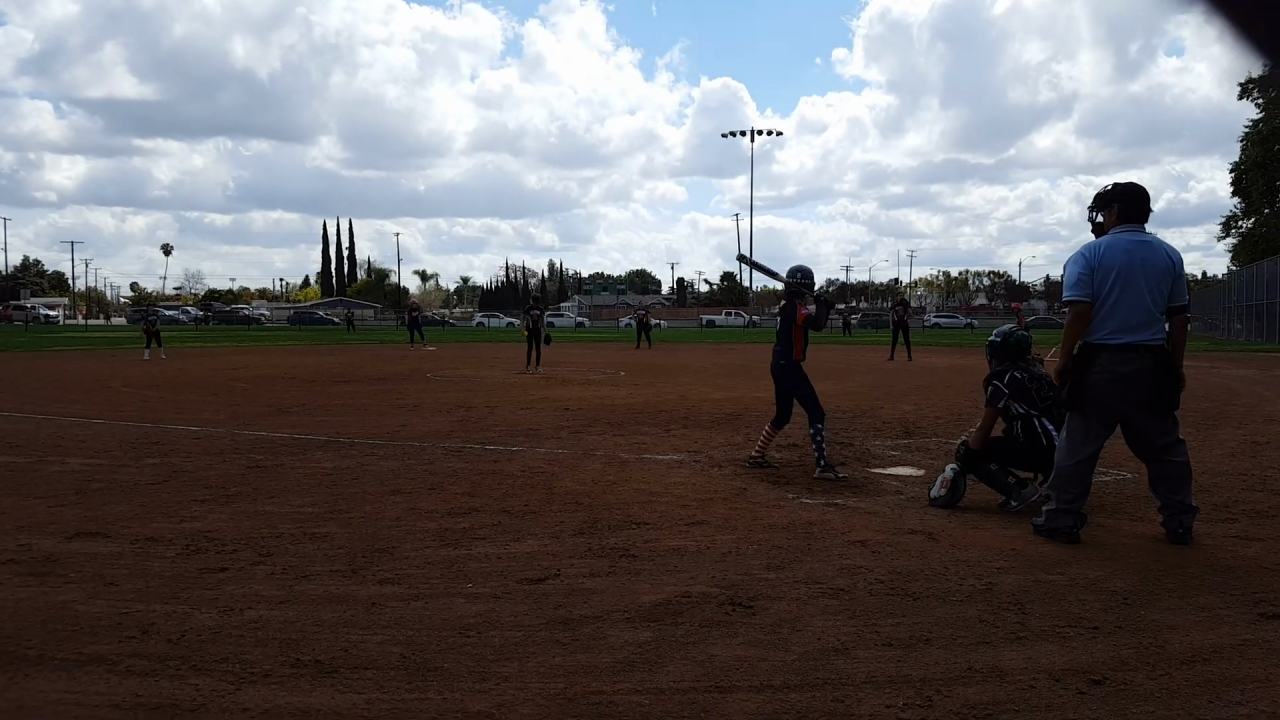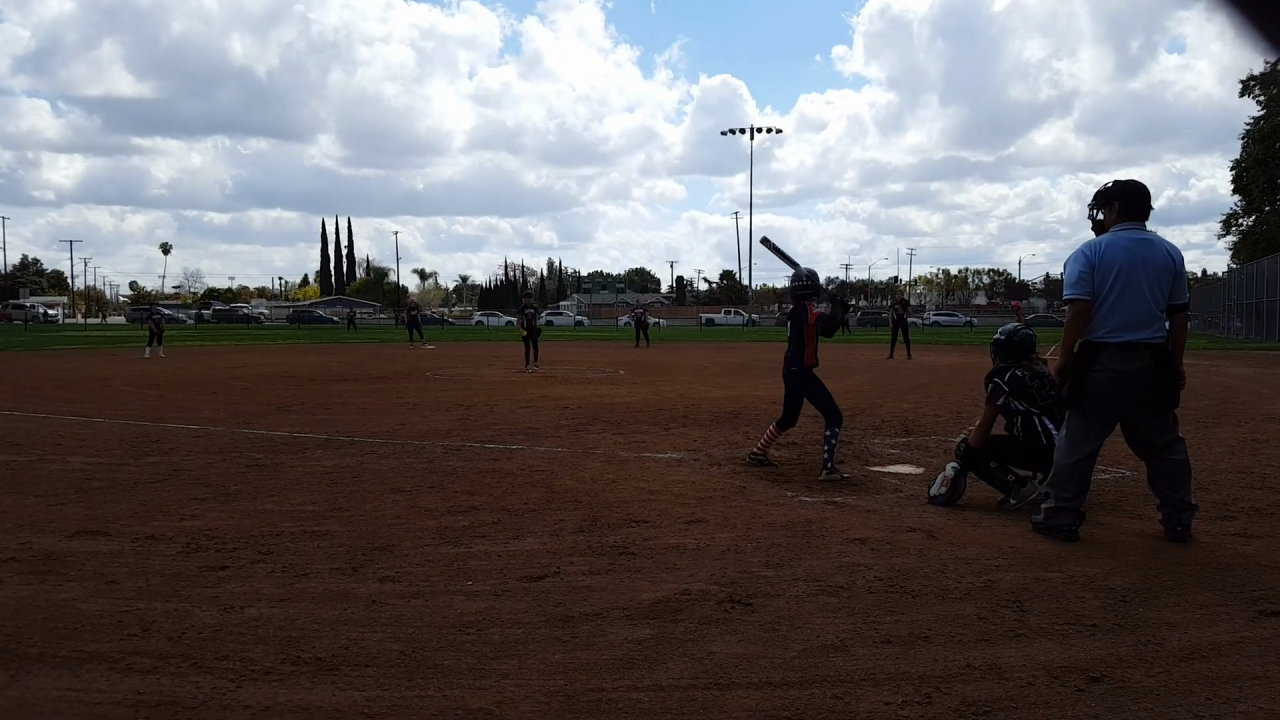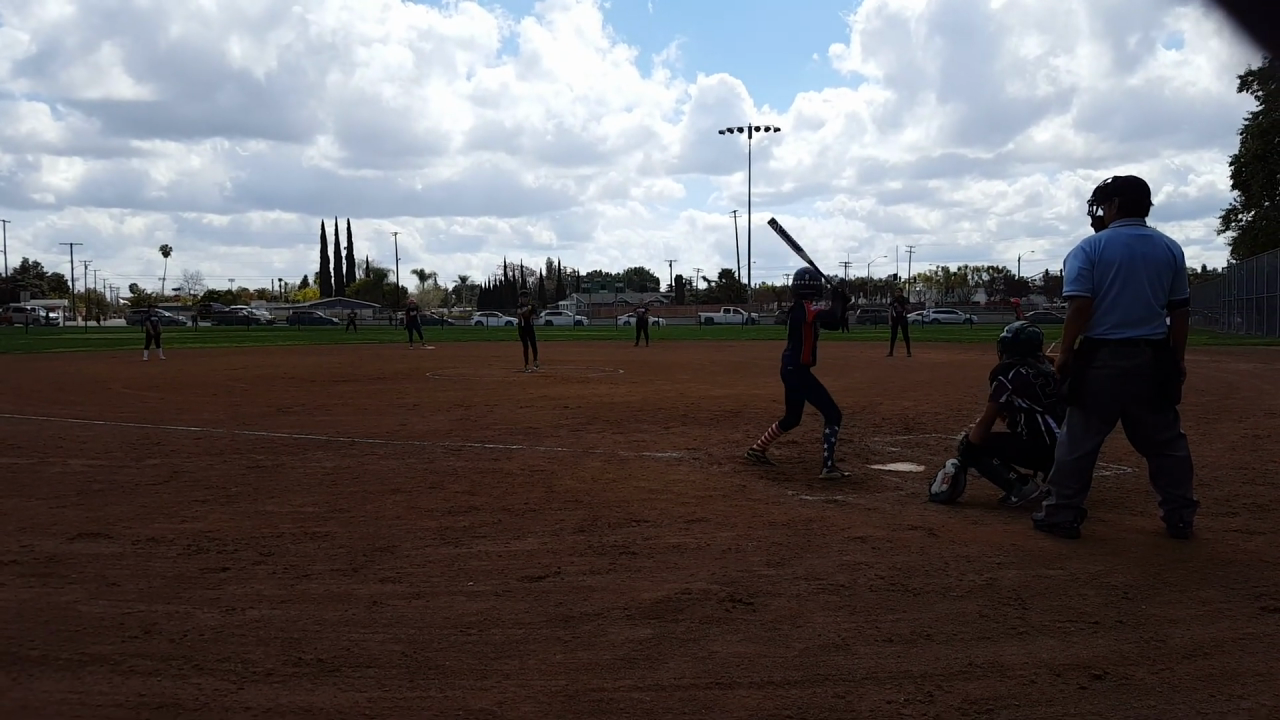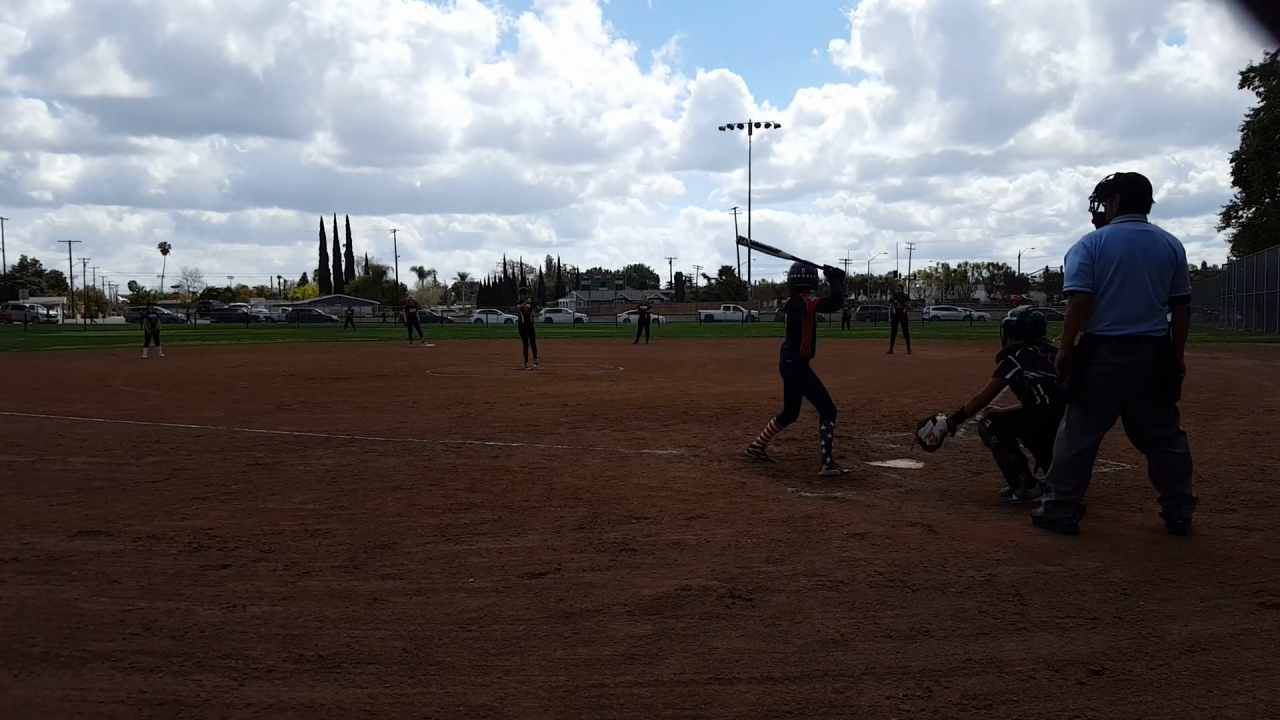
dt=0.4s
person 1, frame 1
left shoulder: (1091, 253)
right shoulder: (1170, 255)
left elbow: (1079, 312)
right elbow: (1178, 317)
left wrist: (1065, 358)
right wrist: (1176, 365)
left hip: (1100, 363)
right hip: (1151, 364)
left knee: (1078, 443)
right knee: (1164, 445)
left ankle: (1062, 519)
right ankle: (1180, 522)
person 1, frame 2
left shoulder: (1091, 251)
right shoulder: (1171, 253)
left elbow: (1079, 310)
right elbow: (1179, 315)
left wrist: (1065, 356)
right wrist: (1176, 363)
left hip: (1100, 362)
right hip: (1152, 363)
left knee: (1078, 442)
right knee: (1163, 444)
left ankle: (1061, 517)
right ankle: (1178, 521)
person 1, frame 3
left shoulder: (1091, 247)
right shoulder: (1170, 249)
left elbow: (1079, 307)
right elbow: (1179, 311)
left wrist: (1065, 353)
right wrist: (1177, 359)
left hip: (1101, 358)
right hip: (1153, 359)
left knee: (1079, 438)
right knee: (1165, 440)
left ankle: (1063, 514)
right ankle: (1180, 516)
person 1, frame 4
left shoulder: (1092, 243)
right shoulder: (1172, 245)
left elbow: (1080, 302)
right elbow: (1181, 308)
left wrist: (1066, 347)
right wrist: (1176, 354)
left hip: (1102, 354)
right hip: (1154, 355)
left knee: (1078, 434)
right knee: (1164, 436)
left ankle: (1061, 510)
right ankle: (1179, 513)
person 2, frame 1
left shoulder: (788, 305)
right shoulder: (795, 307)
left elbow: (815, 324)
right elbow: (817, 325)
left wrist: (825, 308)
right wrist: (821, 305)
left hip: (780, 365)
right hip: (789, 366)
left knee: (782, 415)
right knee: (815, 413)
left ankle: (757, 455)
right ankle: (822, 465)
person 2, frame 2
left shoulder: (799, 310)
right shoulder: (805, 309)
left elbow: (828, 332)
right elbow: (832, 322)
left wrist: (840, 311)
right wrist: (836, 305)
left hip: (793, 370)
right hip: (801, 371)
left knee: (788, 419)
right knee: (834, 416)
left ankle: (759, 452)
right ankle: (828, 468)
person 2, frame 3
left shoulder: (802, 309)
right shoulder: (803, 308)
left elbow: (834, 324)
right elbow: (832, 319)
left wrist: (842, 303)
right wrist: (836, 298)
left hip: (792, 369)
right hip: (798, 370)
left knee: (791, 419)
right knee: (833, 414)
left ankle: (757, 450)
right ankle: (828, 466)
person 2, frame 4
left shoulder: (797, 301)
right shoulder: (802, 301)
left elbow: (833, 302)
right elbow: (836, 302)
left wrist: (838, 281)
right wrist: (833, 278)
left hip: (790, 363)
right hip: (796, 364)
left knee: (790, 413)
right knee: (828, 410)
left ankle: (757, 447)
right ankle: (828, 463)
person 3, frame 1
left shoulder: (1002, 378)
right shoulder: (1036, 371)
left elbow: (984, 431)
left wrist: (961, 465)
left hip: (1041, 451)
left knee: (968, 451)
left ankle: (1020, 490)
person 3, frame 2
left shoulder: (1003, 376)
right shoulder: (1039, 370)
left elbow: (984, 427)
left wrist: (961, 464)
left hip: (1039, 449)
left knee: (967, 448)
left ankle: (1019, 488)
person 3, frame 3
left shoulder: (1008, 373)
right shoulder: (1048, 370)
left elbow: (985, 423)
left wrist: (960, 460)
left hip: (1039, 449)
left knee: (971, 445)
left ankle: (1021, 486)
person 3, frame 4
left shoulder: (1016, 355)
right shoulder: (1048, 350)
left elbow: (984, 397)
left wrist: (952, 421)
right wrist: (1000, 412)
left hip: (1052, 415)
left knee: (990, 425)
left ankle: (1026, 488)
